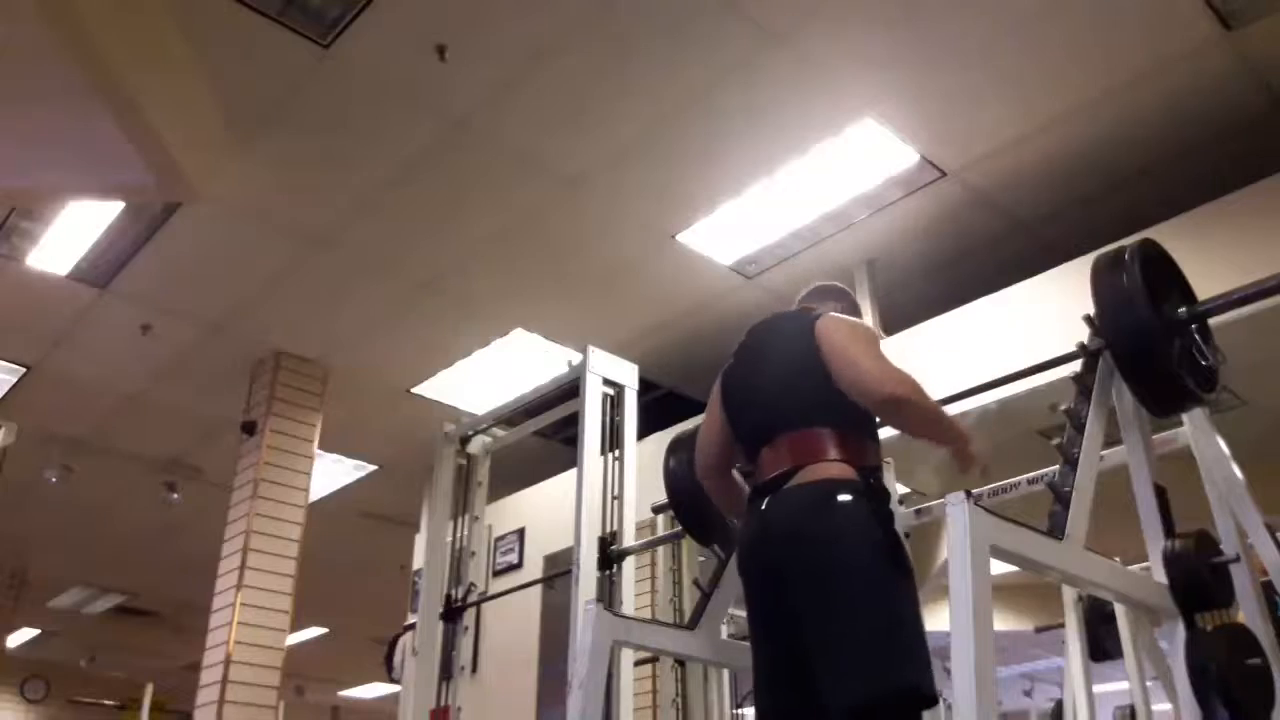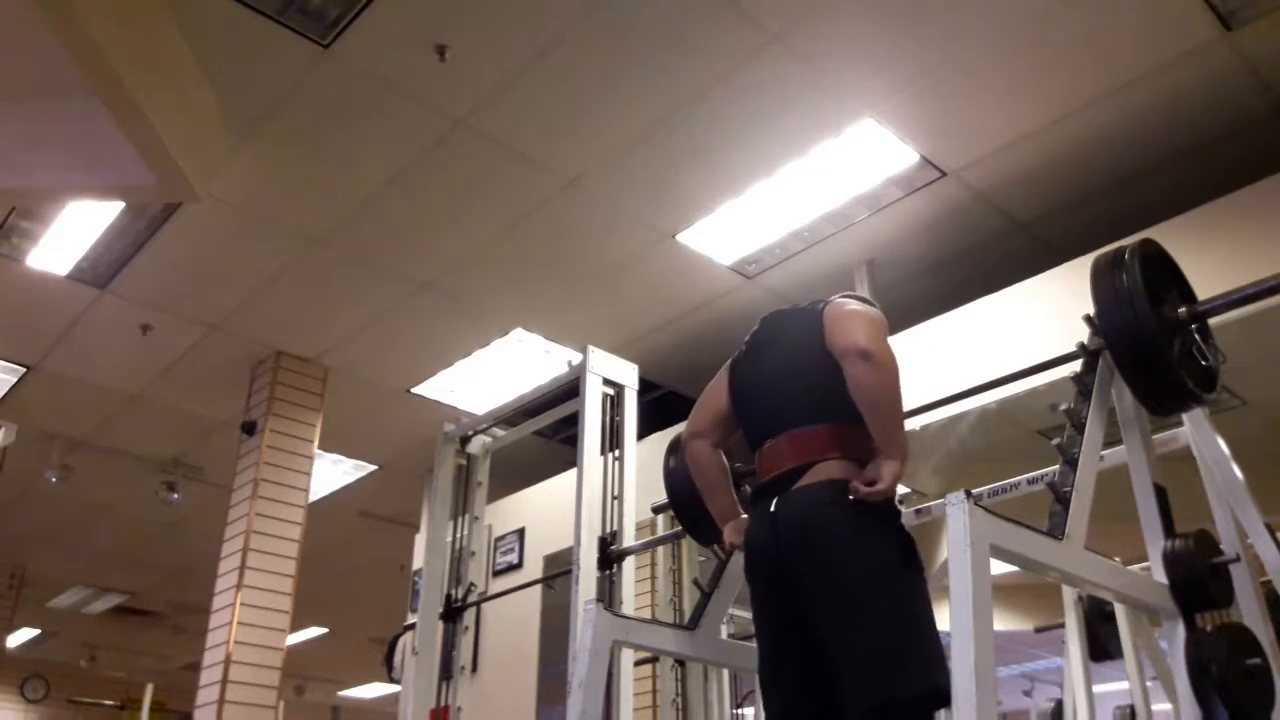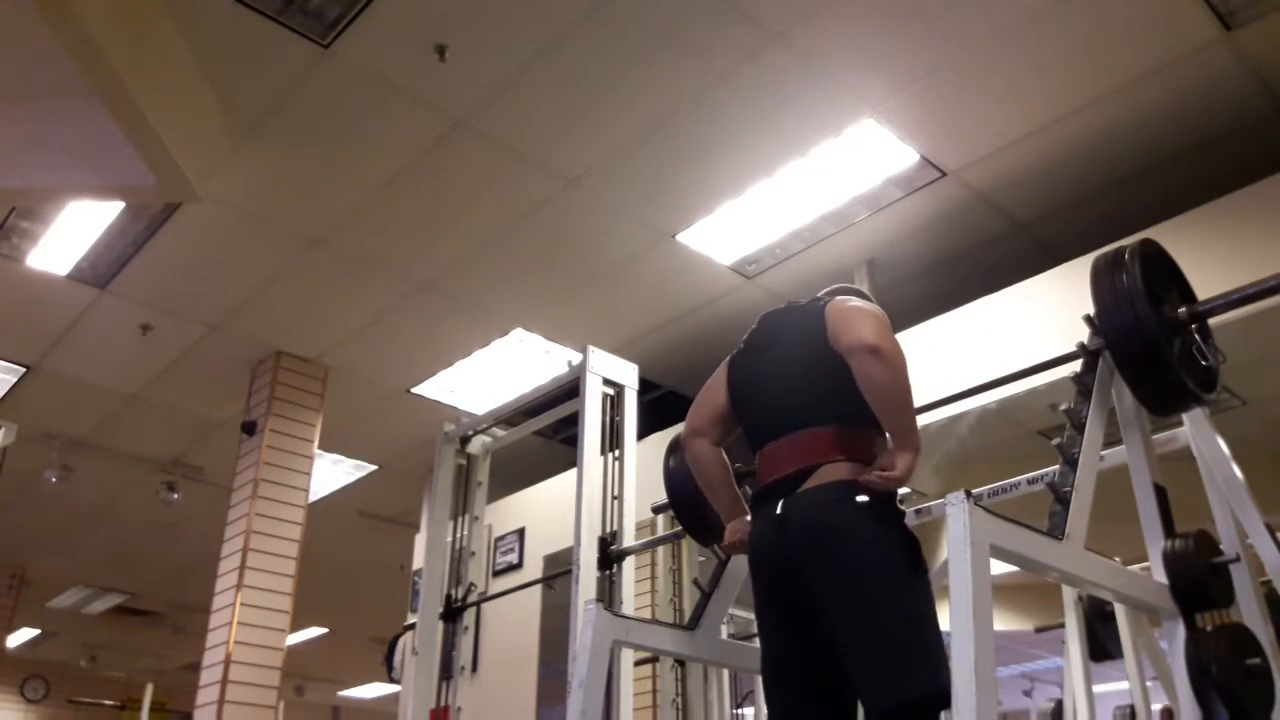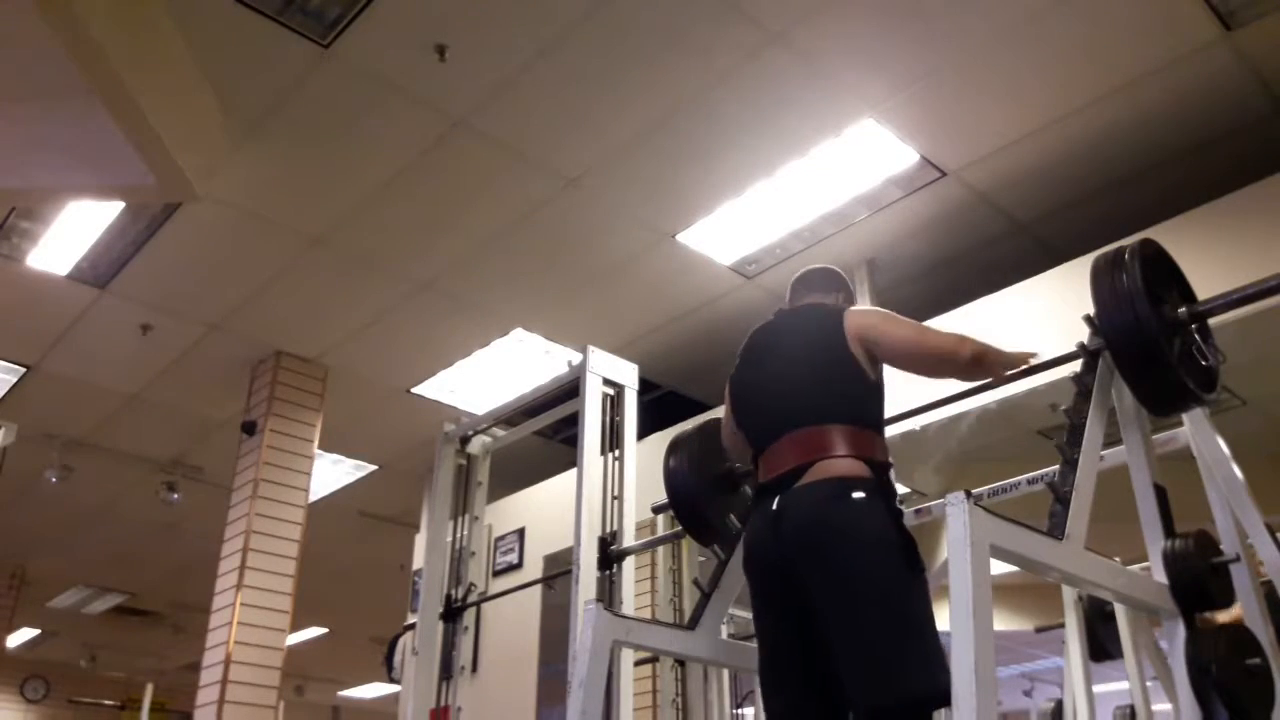
dt=0.4s
person 1, frame 1
left shoulder: (738, 365)
right shoulder: (836, 329)
left elbow: (709, 467)
right elbow: (888, 390)
right wrist: (958, 439)
left hip: (764, 528)
right hip: (832, 511)
person 1, frame 2
left shoulder: (750, 354)
right shoulder: (850, 313)
left elbow: (698, 436)
right elbow: (863, 352)
left wrist: (731, 519)
right wrist: (892, 454)
left hip: (770, 528)
right hip: (837, 513)
person 1, frame 3
left shoulder: (749, 353)
right shoulder: (850, 310)
left elbow: (698, 436)
right elbow: (870, 347)
left wrist: (737, 518)
right wrist: (906, 446)
left hip: (774, 530)
right hip: (846, 513)
person 1, frame 4
left shoulder: (747, 363)
right shoulder: (853, 325)
right elbow: (962, 355)
right wrist: (1007, 360)
left hip: (768, 530)
right hip: (844, 511)
